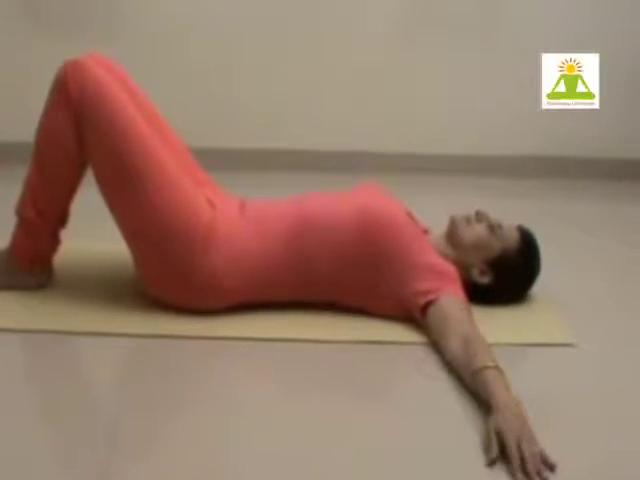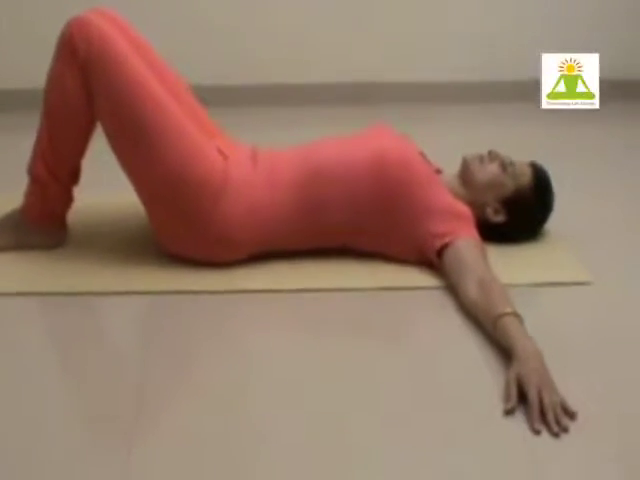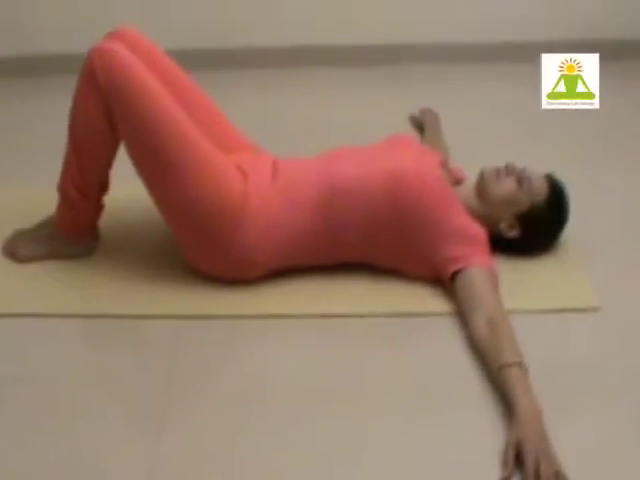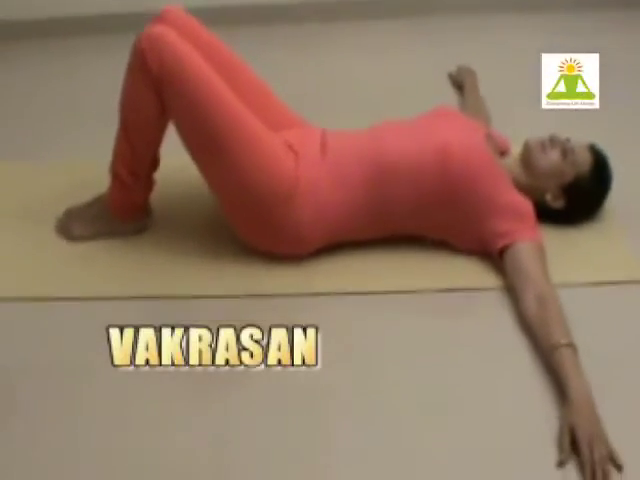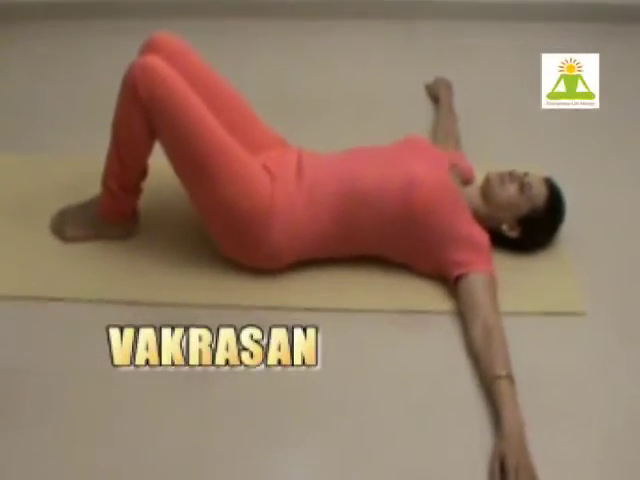
dt=1s
person 1, frame 1
left shoulder: (434, 278)
right shoulder: (420, 244)
left elbow: (461, 339)
left wrist: (506, 404)
left hip: (199, 256)
right hip: (221, 218)
left knee: (83, 79)
right knee: (97, 75)
person 1, frame 2
left shoulder: (450, 220)
right shoulder: (434, 185)
left elbow: (477, 283)
left wrist: (525, 348)
left hip: (215, 209)
right hip: (234, 167)
left knee: (87, 36)
right knee: (99, 25)
person 1, frame 3
left shoulder: (464, 239)
right shoulder: (446, 181)
left elbow: (487, 318)
left wrist: (525, 410)
right wrist: (430, 122)
left hip: (235, 224)
right hip: (254, 173)
left knee: (107, 63)
right knee: (123, 42)
left ankle: (72, 228)
right ankle: (76, 222)
person 1, frame 4
left shoulder: (511, 213)
right shoulder: (490, 147)
left elbow: (537, 296)
left wrist: (579, 397)
right wrist: (468, 78)
left hip: (287, 203)
right hip: (302, 150)
left knee: (156, 46)
right knee: (170, 21)
left ankle: (123, 208)
right ankle: (129, 195)
person 1, frame 5
left shoulder: (468, 243)
right shoulder: (454, 170)
left elbow: (484, 324)
right elbow: (444, 130)
left wrist: (511, 424)
right wrist: (444, 94)
left hip: (264, 221)
right hip: (279, 165)
left knee: (146, 77)
right knee: (160, 48)
left ankle: (113, 214)
right ankle: (118, 203)
